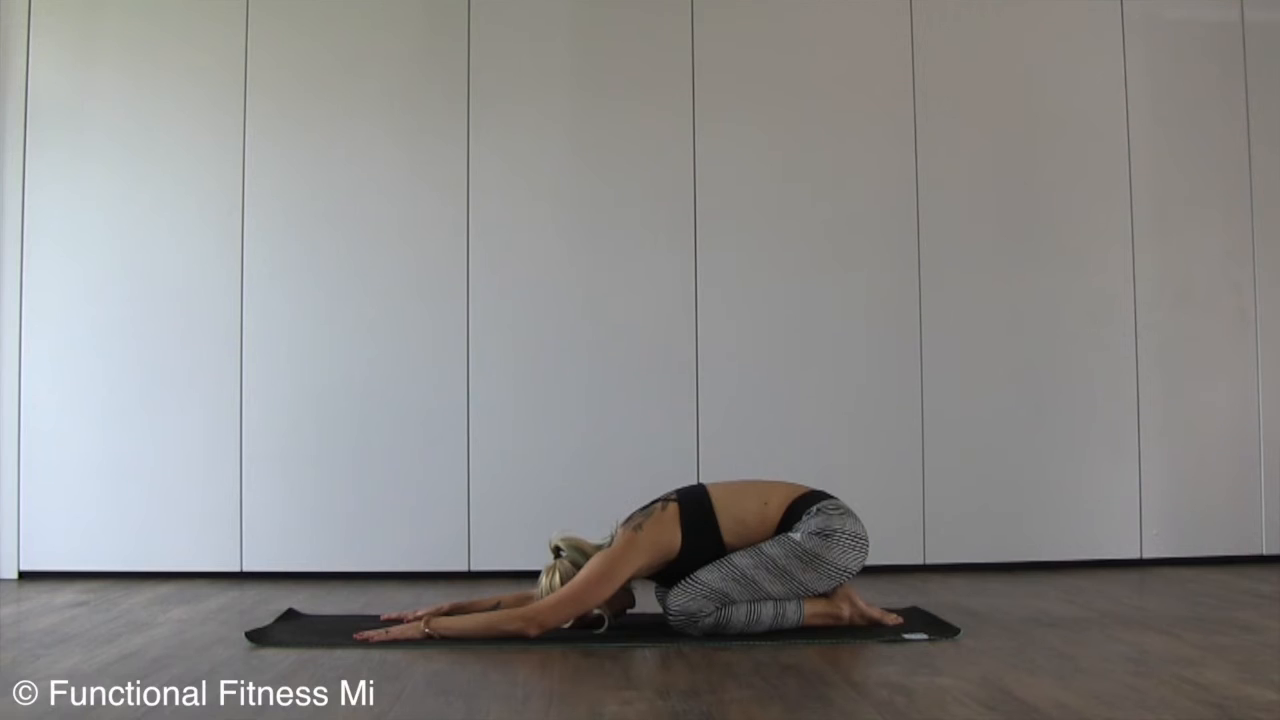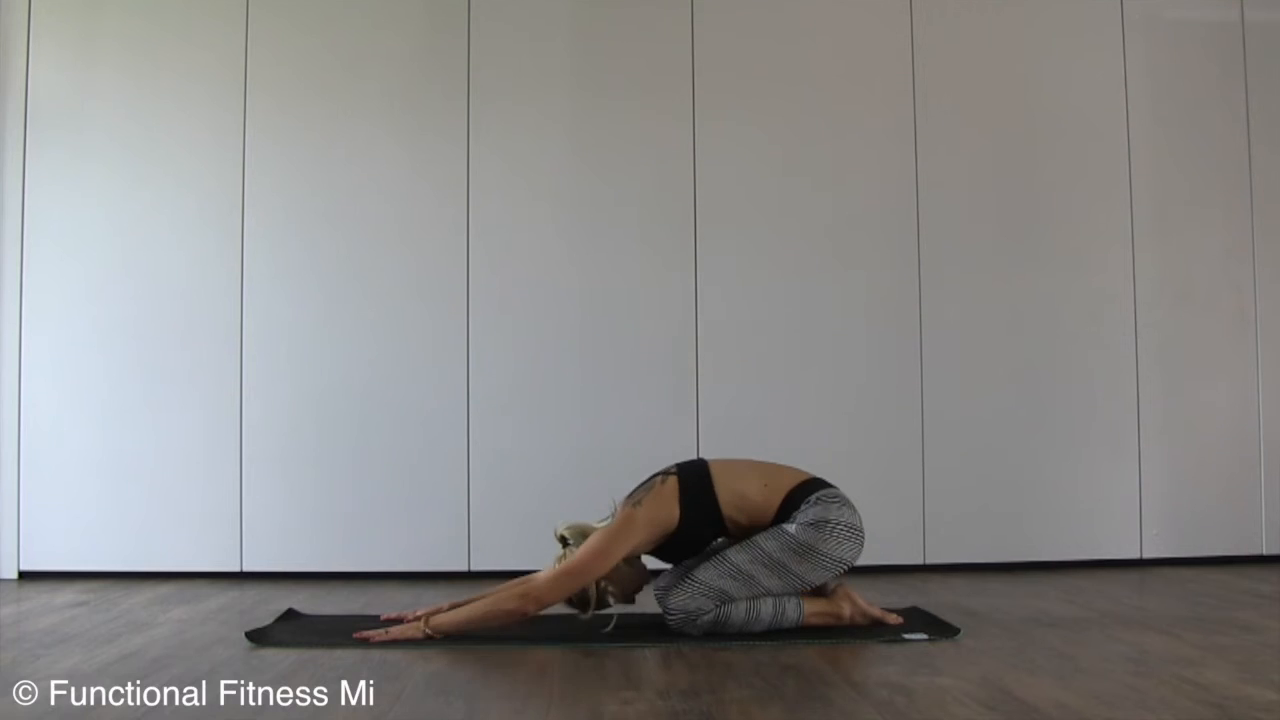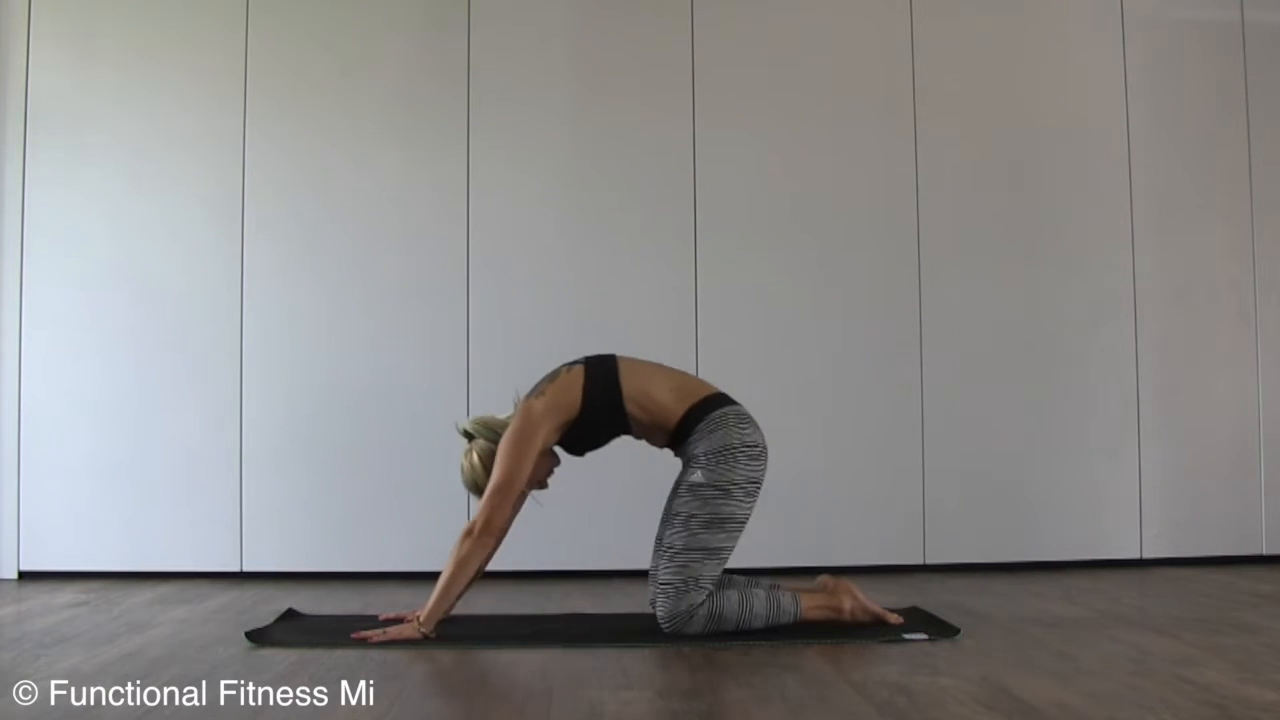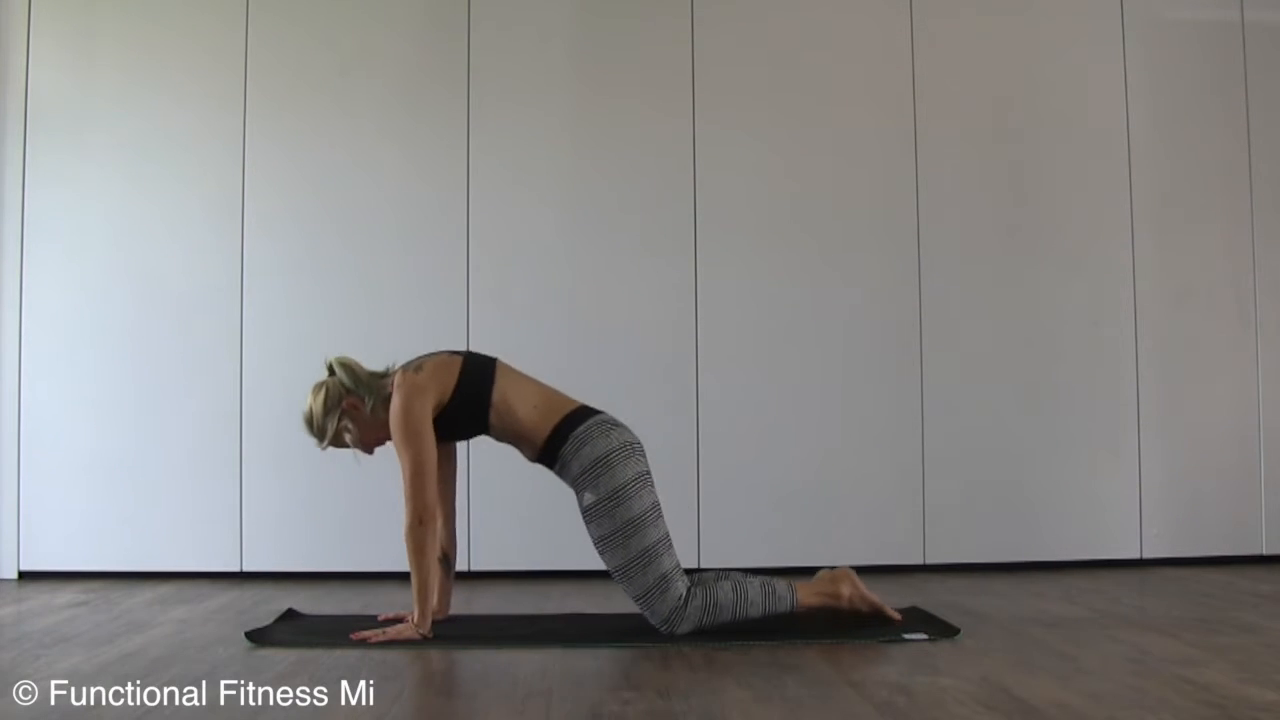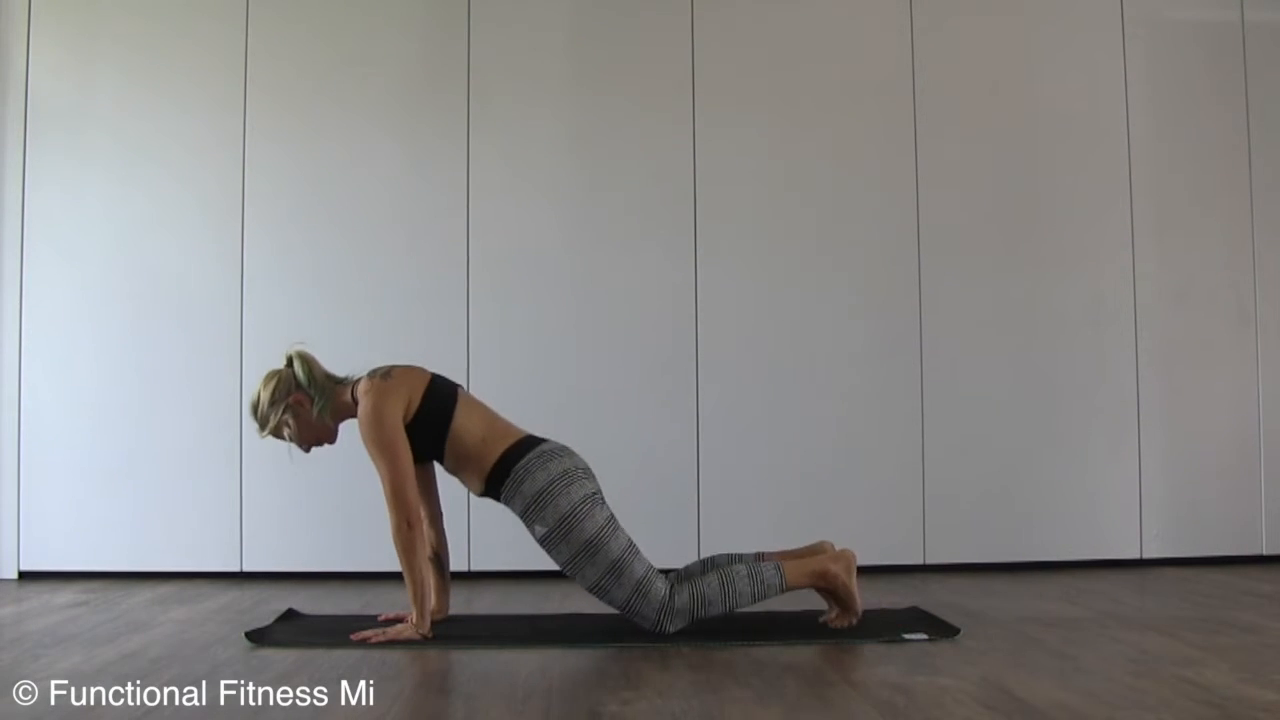
dt=0.7s
person 1, frame 1
left shoulder: (629, 552)
right shoulder: (630, 544)
left elbow: (532, 621)
right elbow: (537, 596)
left wrist: (428, 628)
right wrist: (446, 605)
left hip: (828, 531)
right hip: (811, 527)
left knee: (689, 608)
right knee: (675, 593)
left ankle: (832, 609)
right ankle: (824, 595)
person 1, frame 2
left shoulder: (629, 528)
right shoulder: (633, 524)
left elbow: (529, 600)
right elbow: (539, 582)
left wrist: (428, 627)
right wrist: (443, 607)
left hip: (825, 522)
right hip: (808, 520)
left knee: (686, 607)
right knee: (673, 590)
left ankle: (829, 609)
right ankle: (818, 591)
person 1, frame 3
left shoulder: (530, 422)
right shoulder: (530, 422)
left elbow: (483, 531)
right elbow: (490, 532)
left wrist: (425, 621)
right wrist: (436, 606)
left hip: (725, 443)
right hip: (718, 440)
left knee: (680, 612)
right knee: (680, 590)
left ankle: (830, 604)
right ankle: (818, 593)
person 1, frame 4
left shoulder: (407, 394)
right shoulder: (429, 401)
left elbow: (422, 519)
right elbow: (441, 515)
left wrist: (419, 620)
right wrist: (436, 603)
left hip: (596, 456)
right hip: (599, 450)
left knee: (671, 610)
right knee: (667, 594)
left ankle: (826, 591)
right ankle: (820, 588)
person 1, frame 5
left shoulder: (372, 402)
right shoulder: (391, 406)
left elbow: (407, 519)
right elbow: (427, 515)
left wrist: (417, 618)
right wrist: (438, 603)
left hip: (548, 486)
right hip: (550, 477)
left knee: (664, 612)
right knee: (661, 598)
left ankle: (823, 568)
right ankle: (813, 559)
